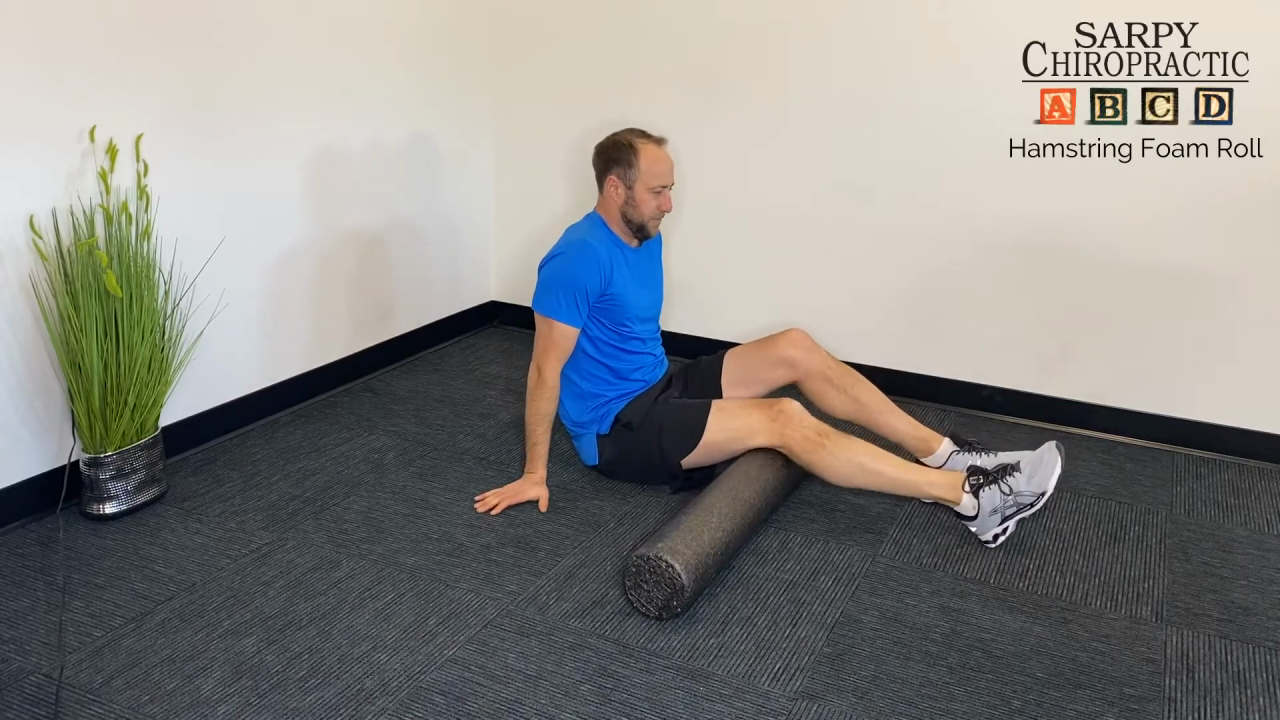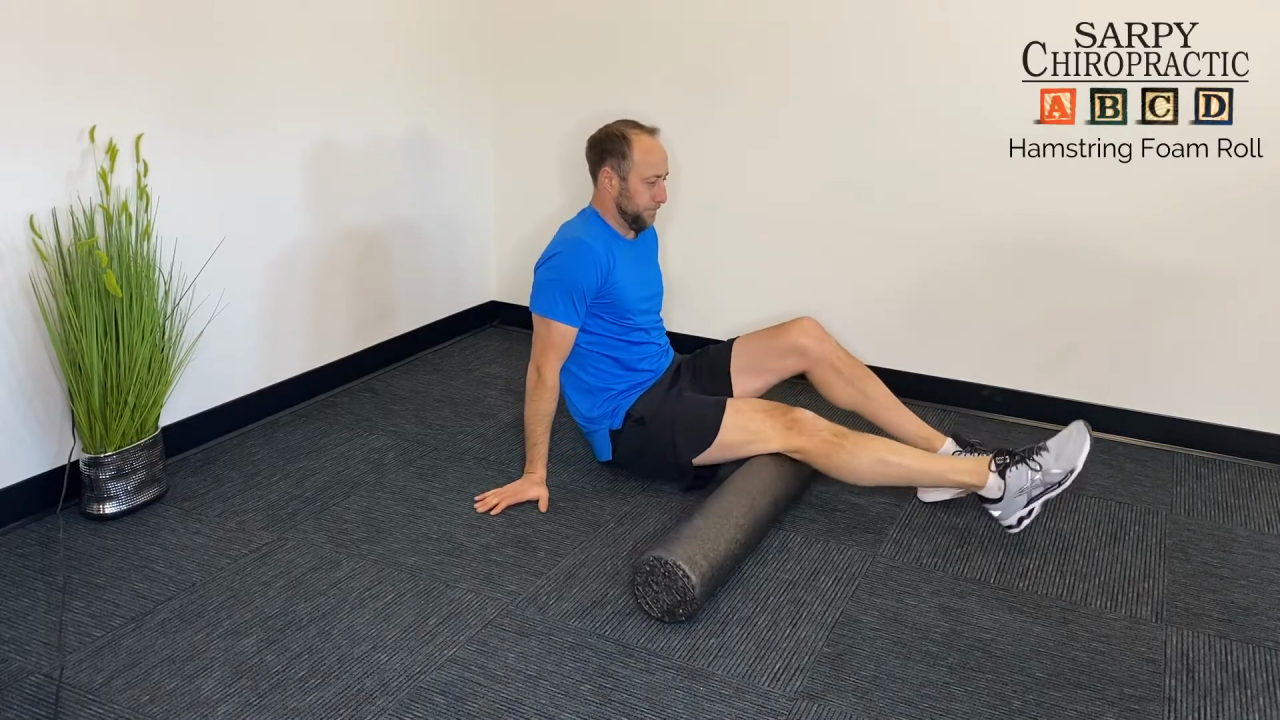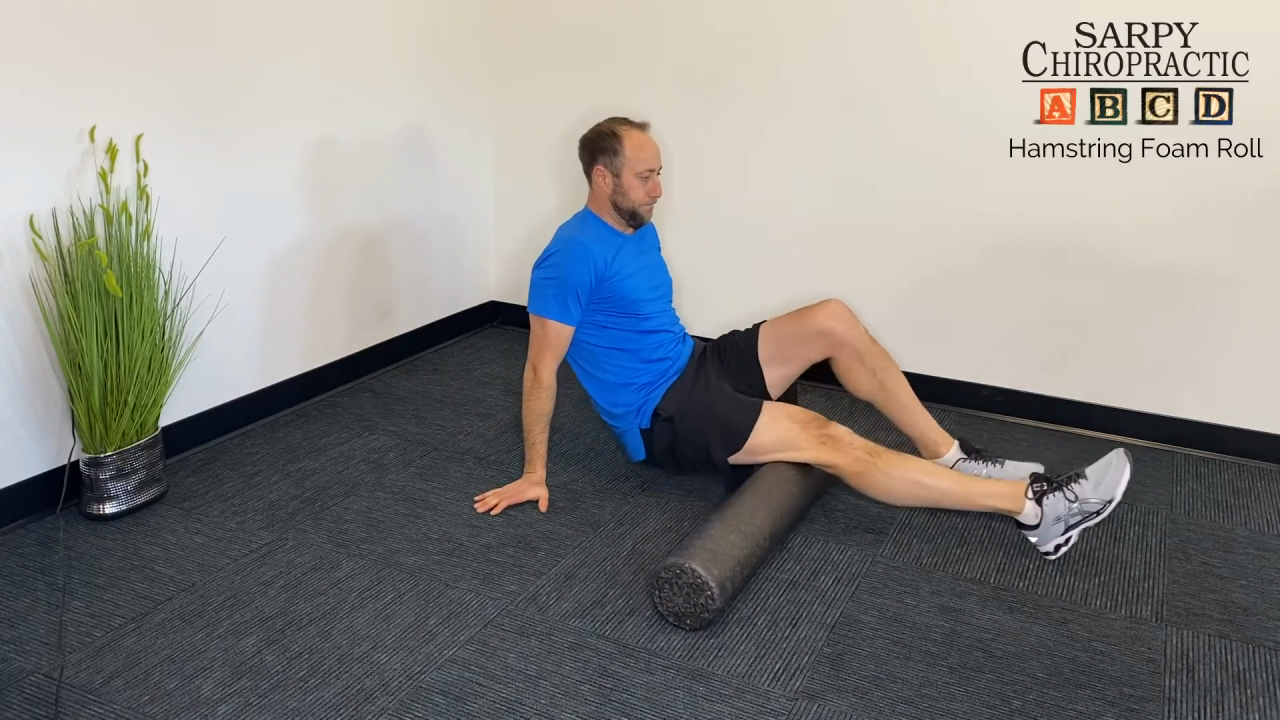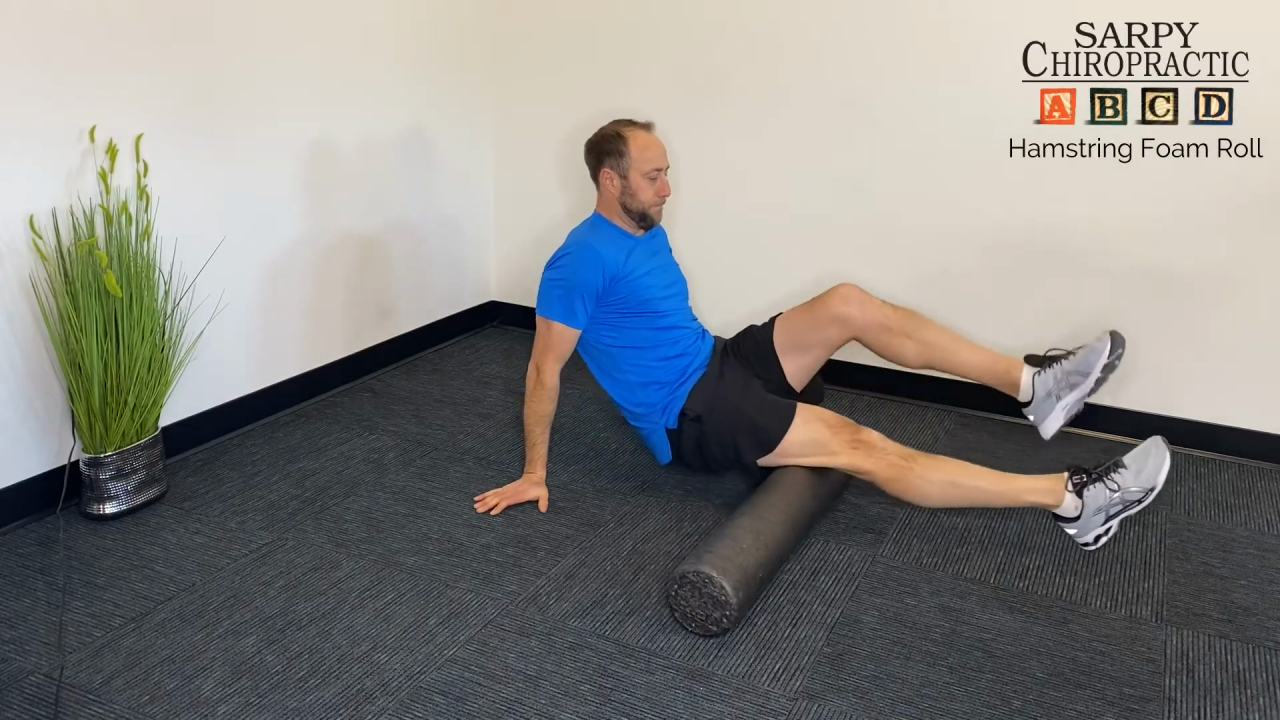
dt=0.4s
person 1, frame 1
left shoulder: (644, 238)
right shoulder: (580, 257)
right elbow: (546, 369)
right wrist: (534, 474)
left hip: (659, 386)
right hip: (617, 428)
left knee: (795, 349)
right knee: (782, 419)
left ankle: (943, 455)
right ankle: (969, 498)
person 1, frame 2
left shoulder: (640, 231)
right shoulder: (576, 255)
right elbow: (544, 370)
right wrist: (534, 475)
left hip: (667, 379)
right hip: (628, 423)
left knee: (805, 337)
right knee: (797, 429)
left ankle: (946, 455)
right ankle: (996, 482)
person 1, frame 3
left shoulder: (638, 230)
right shoulder: (572, 256)
right elbow: (541, 370)
right wrist: (534, 475)
left hip: (695, 368)
right hip: (661, 417)
left knee: (831, 320)
right knee: (829, 442)
left ankle: (946, 456)
right ankle: (1033, 508)
person 1, frame 4
left shoulder: (646, 233)
right shoulder: (582, 261)
right elbow: (544, 370)
right wrist: (534, 476)
left hip: (721, 365)
right hip: (691, 417)
left knee: (848, 305)
right knee: (860, 448)
left ankle: (1031, 385)
right ankle: (1071, 500)
